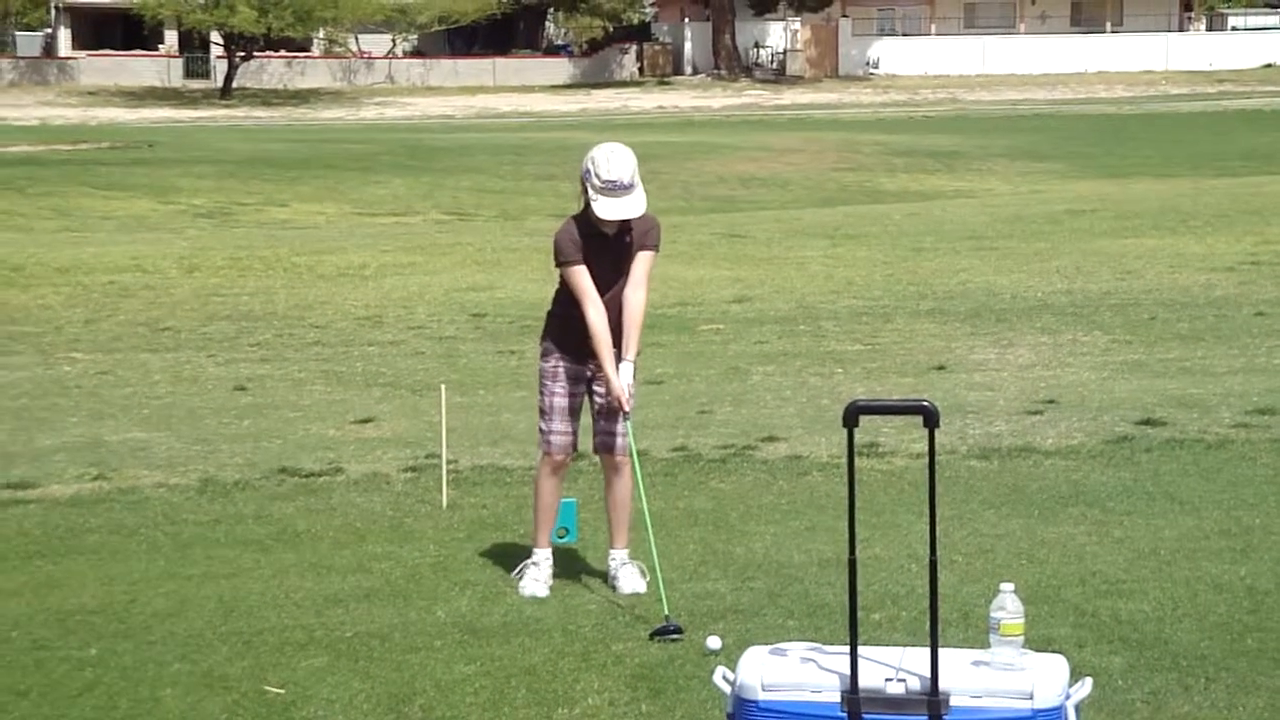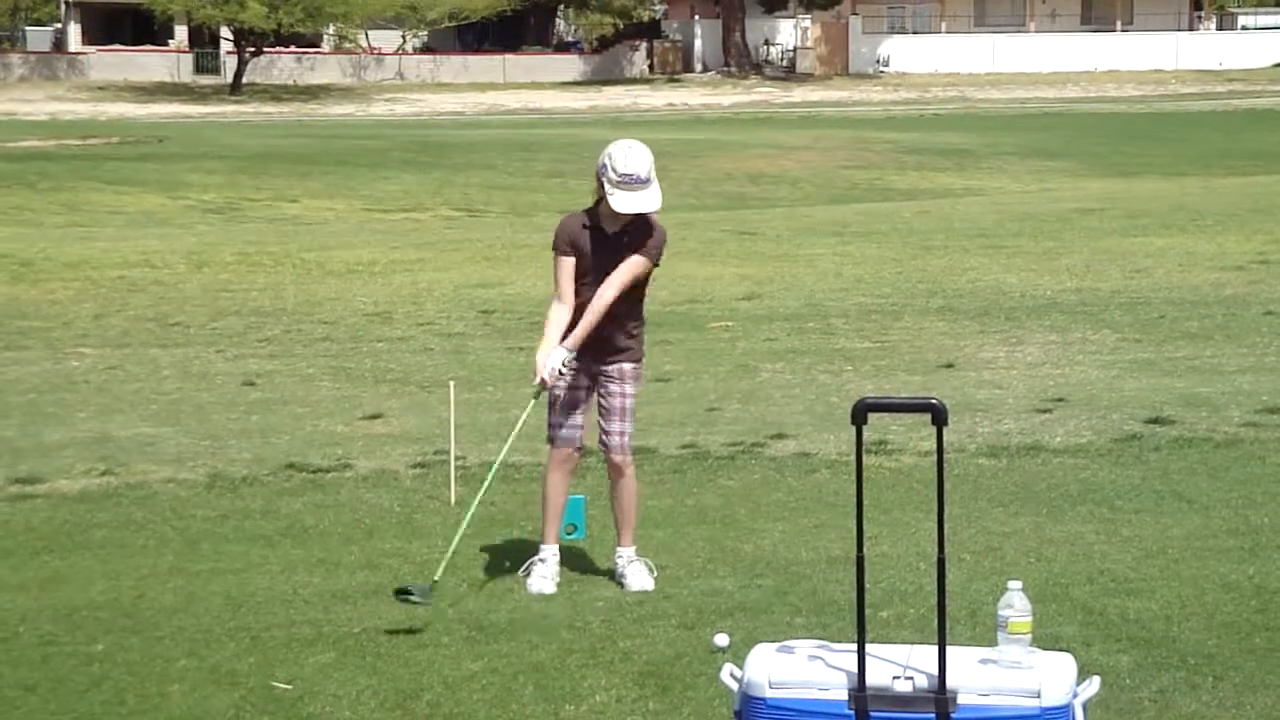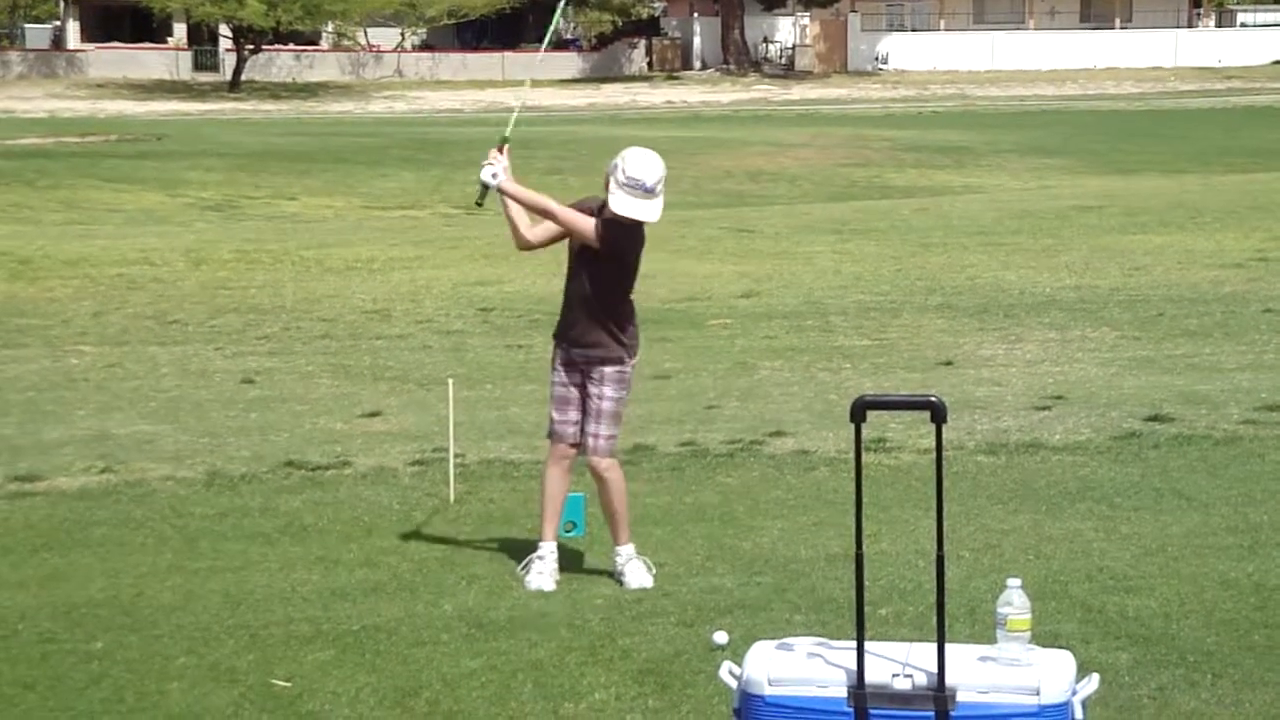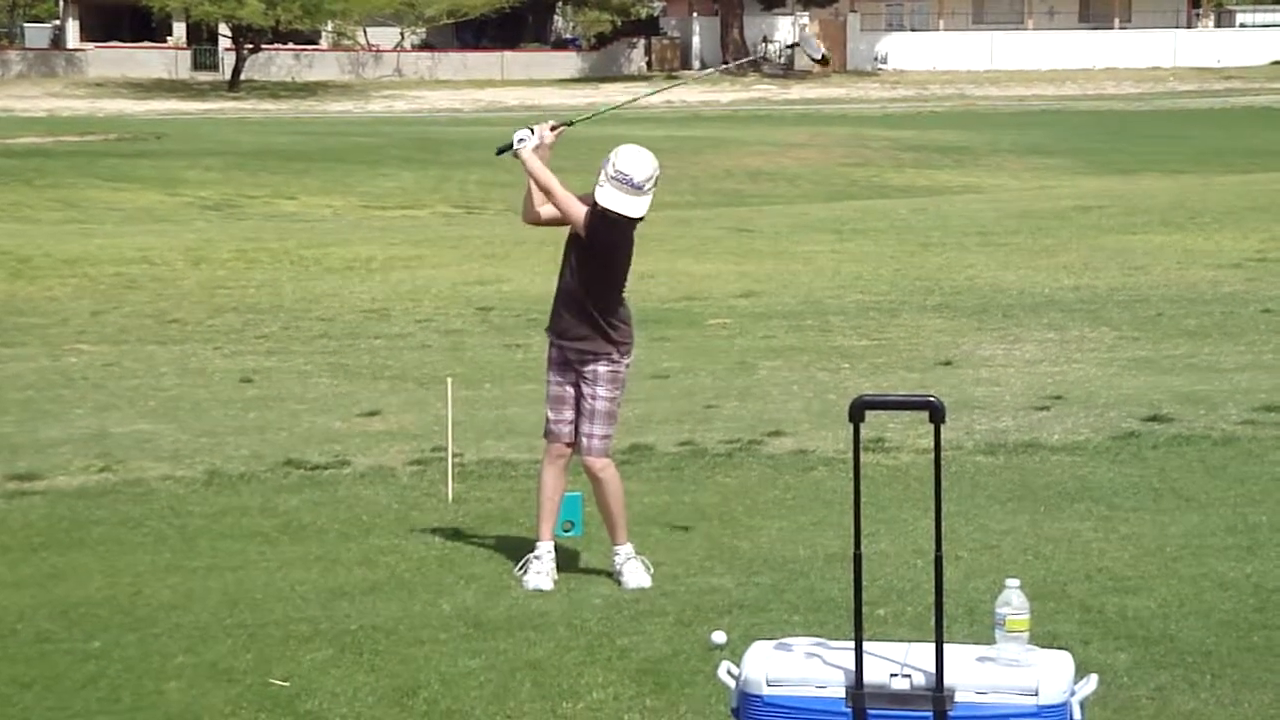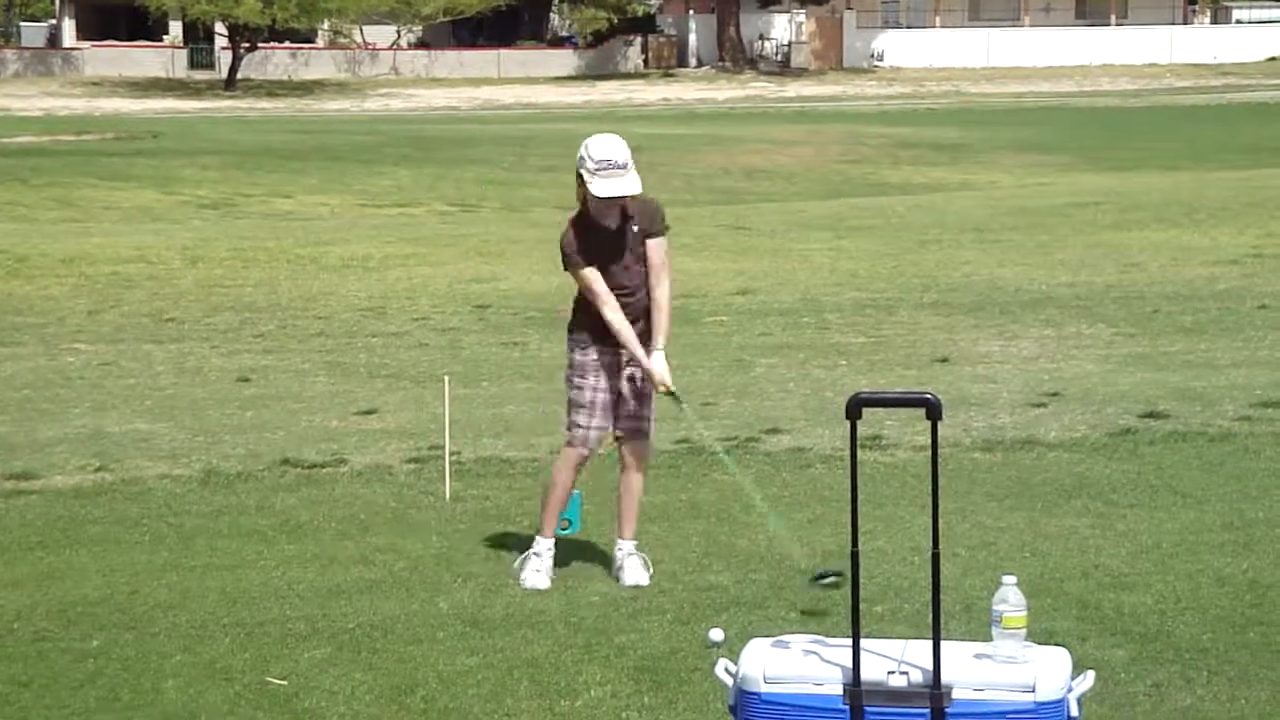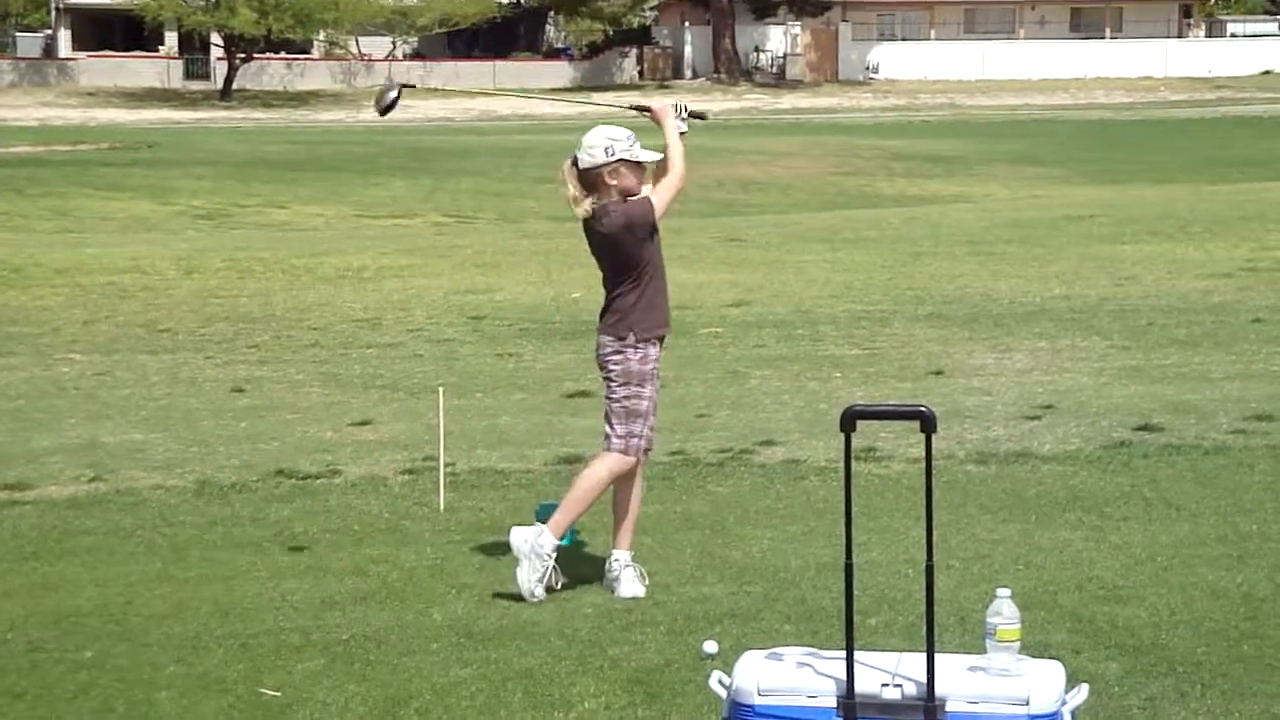
dt=0.4s
person 1, frame 1
left shoulder: (646, 229)
right shoulder: (569, 237)
left elbow: (635, 295)
right elbow: (591, 307)
left wrist: (627, 364)
right wrist: (610, 376)
left hip: (616, 354)
right hip: (565, 353)
left knee: (617, 457)
right knee: (555, 455)
left ankle: (620, 558)
right ankle: (540, 557)
person 1, frame 2
left shoulder: (651, 235)
right shoulder: (572, 229)
left elbow: (608, 295)
right elbow: (562, 300)
left wrist: (568, 350)
right wrist: (546, 350)
left hip: (621, 354)
right hip: (569, 351)
left knee: (619, 457)
right knee: (563, 452)
left ankle: (627, 555)
right ankle: (548, 554)
person 1, frame 3
left shoulder: (626, 235)
right shoulder: (589, 209)
left elbow: (552, 211)
right elbow: (529, 237)
left wrist: (501, 182)
right wrist: (504, 184)
left hip: (609, 356)
right hip: (569, 347)
left knee: (600, 458)
right knee: (561, 448)
left ankle: (626, 553)
right ankle: (546, 551)
person 1, frame 4
left shoulder: (611, 227)
right shoulder: (594, 209)
left elbow: (551, 190)
right elbow: (534, 214)
left wrist: (527, 154)
right wrist: (540, 152)
left hip: (603, 354)
right hip: (565, 345)
left knee: (594, 457)
right knee: (557, 448)
left ankle: (624, 553)
right ankle: (544, 551)
person 1, frame 5
left shoulder: (646, 215)
right shoulder: (575, 236)
left elbow: (660, 286)
right elbow: (605, 303)
left wrist: (658, 352)
right wrist: (642, 361)
left hip: (641, 345)
right hip: (592, 347)
left knee: (635, 447)
right knee: (580, 447)
left ankle: (626, 548)
right ankle: (543, 546)
person 1, frame 6
left shoulder: (609, 209)
right shoulder: (621, 220)
left elbow: (658, 181)
right elbow: (673, 179)
left wrist: (670, 128)
right wrist: (668, 127)
left hip: (632, 343)
right hip: (630, 345)
left knee: (634, 452)
right knee: (624, 452)
left ankle: (621, 559)
right ankle: (542, 538)
